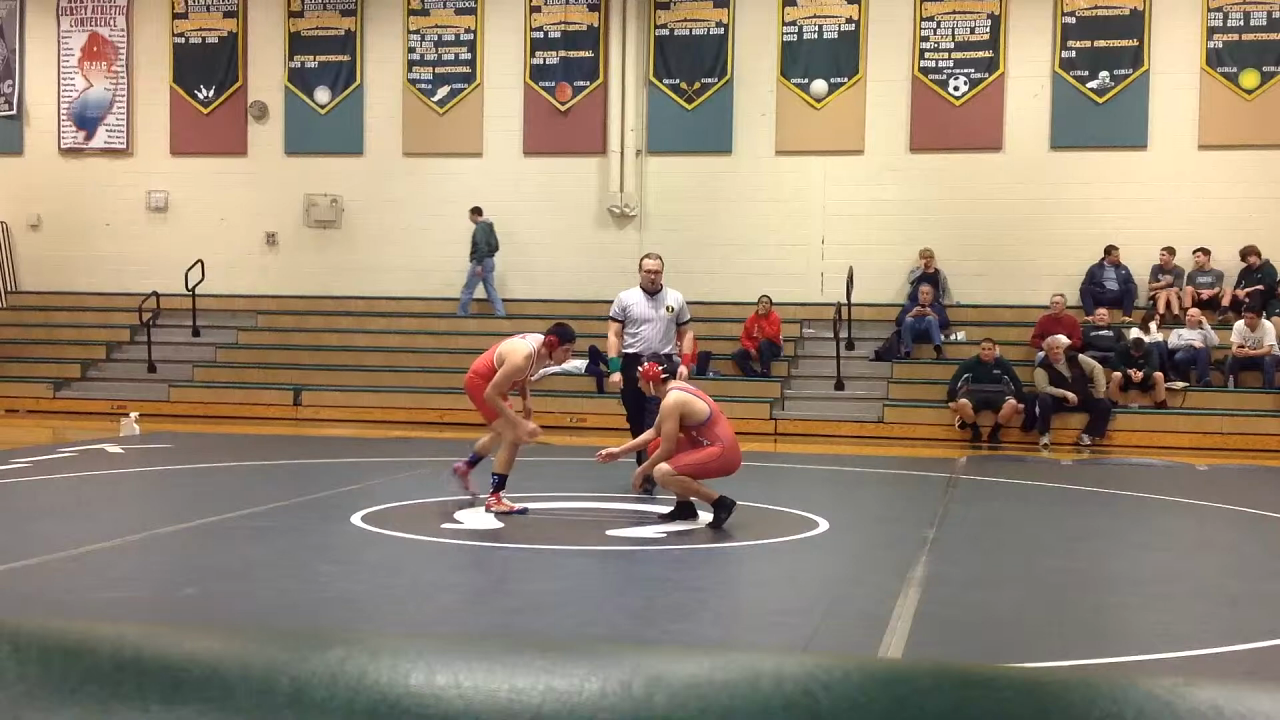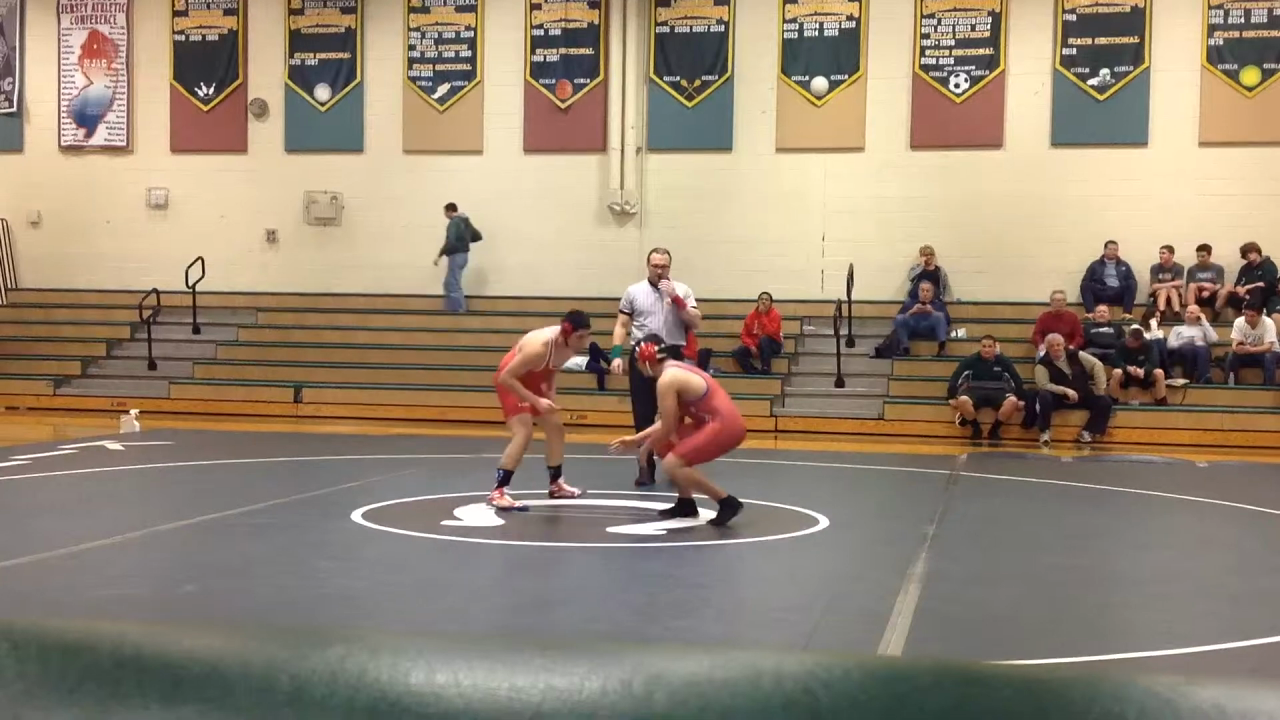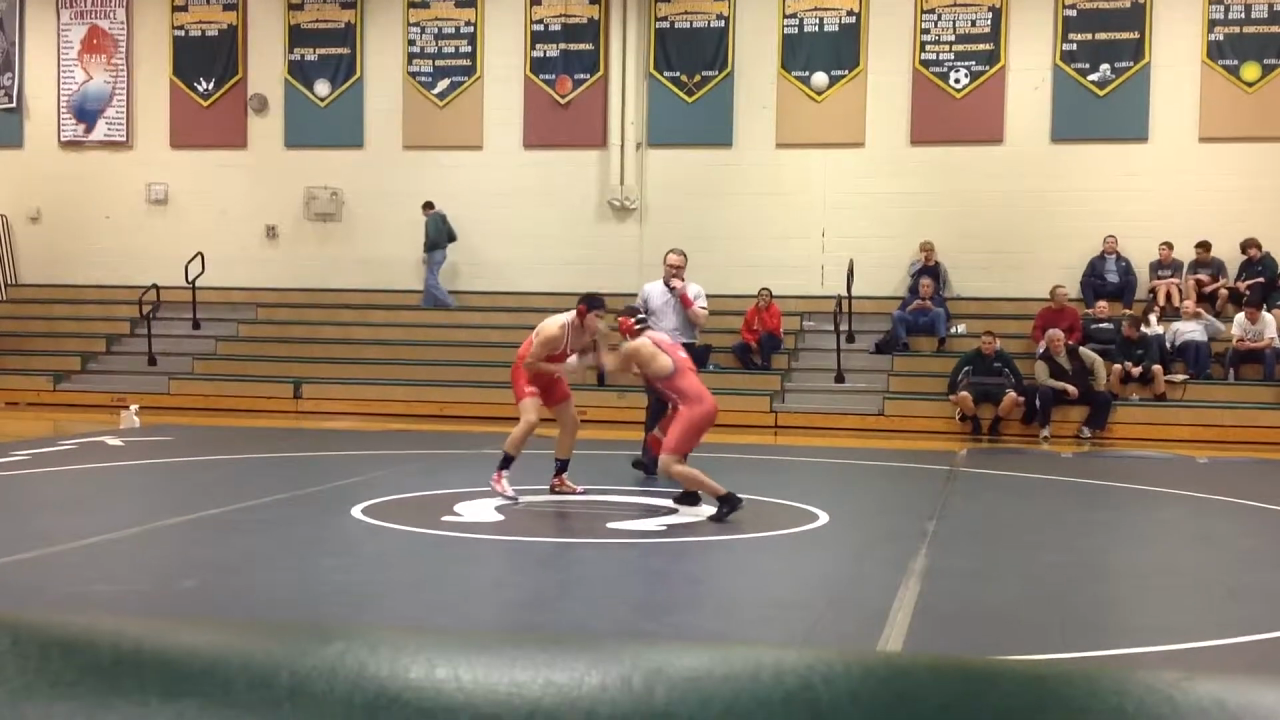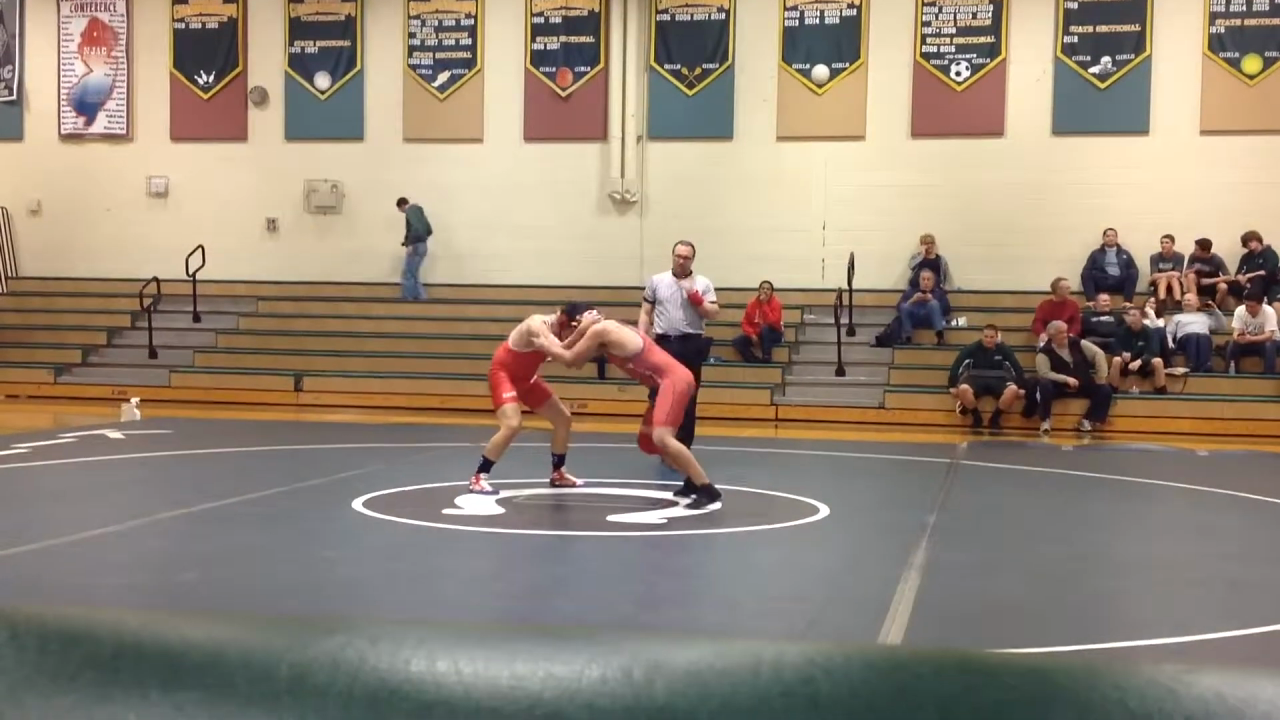
dt=0.4s
person 1, frame 1
left shoulder: (676, 299)
right shoulder: (625, 298)
left elbow: (687, 333)
right elbow: (613, 335)
left wrist: (685, 363)
right wrist: (614, 368)
right hip: (632, 365)
left knee: (654, 421)
right knee: (636, 422)
left ankle: (648, 476)
person 1, frame 2
left shoulder: (682, 291)
right shoulder: (633, 291)
left elbow: (695, 323)
right elbow: (622, 326)
left wrist: (676, 298)
right wrist: (617, 354)
right knee: (643, 416)
right ankle: (646, 468)
person 1, frame 3
left shoulder: (694, 291)
right shoulder: (648, 289)
left elbow: (701, 322)
left wrist: (683, 296)
left hip: (686, 354)
right knee: (655, 406)
right ankle: (648, 457)
person 1, frame 4
left shoulder: (703, 283)
right shoulder: (656, 281)
left elbow: (713, 314)
right elbow: (645, 314)
left wrist: (694, 295)
left hip: (690, 345)
right hip: (662, 343)
left knee: (687, 399)
right knee: (659, 395)
left ankle: (683, 448)
person 2, frame 1
left shoulder: (543, 346)
right shoulder: (523, 356)
right elbow: (491, 394)
left wrist: (526, 400)
right wrist: (521, 424)
left hip: (492, 380)
right hip: (480, 381)
left knee: (501, 432)
right knee: (513, 437)
left ankle: (464, 467)
right ankle: (495, 498)
person 2, frame 2
left shoulder: (568, 342)
right shoulder: (540, 346)
right elbow: (505, 378)
left wrist: (551, 390)
right wrist: (536, 401)
left hip: (530, 382)
right hip: (509, 381)
left knee: (556, 429)
right knee: (523, 434)
left ankle: (556, 484)
right ankle: (498, 493)
person 2, frame 3
left shoulder: (588, 329)
right shoulder: (556, 329)
left elbow: (585, 353)
right elbow: (531, 362)
left wrist: (591, 359)
right wrist: (564, 368)
left hip: (551, 374)
right hip: (528, 370)
left knee: (571, 423)
right knee: (530, 421)
left ankle: (559, 479)
right ankle: (500, 475)
person 2, frame 4
left shoulder: (557, 328)
right shoulder: (538, 326)
right wrist: (583, 330)
left hip: (526, 377)
right hip: (503, 374)
left knee: (563, 418)
right knee: (512, 426)
left ankle: (558, 473)
right ankle: (479, 477)
person 3, frame 1
left shoulder: (672, 401)
right shoulder: (675, 391)
left elbow: (667, 449)
right elbow: (655, 432)
left wrist: (642, 471)
right wrist: (620, 451)
left hip: (723, 454)
right hip: (714, 446)
left knee: (661, 473)
right knee: (655, 448)
left ankle: (720, 503)
right ankle: (685, 506)
person 3, frame 2
left shoulder: (667, 380)
right shoulder: (675, 371)
left elbow: (667, 428)
right elbow: (670, 421)
left wrist: (646, 448)
right wrist: (635, 439)
left hip: (725, 426)
right hip: (719, 422)
left knee: (671, 465)
right knee: (664, 443)
left ankle: (727, 502)
right ankle: (685, 503)
person 3, frame 3
left shoulder: (635, 347)
right shoulder: (659, 338)
left elbow: (611, 367)
left hip: (694, 407)
right hip: (701, 403)
left knee: (668, 465)
right knee: (655, 441)
left ankle: (727, 499)
right ankle: (690, 493)
person 3, frame 4
left shoulder: (599, 330)
right shoulder: (608, 330)
left elbow: (570, 360)
right elbow: (578, 362)
left hip: (675, 381)
right hip: (668, 382)
left knee: (661, 438)
right knee: (646, 440)
left ankle: (708, 490)
right ankle: (692, 481)
